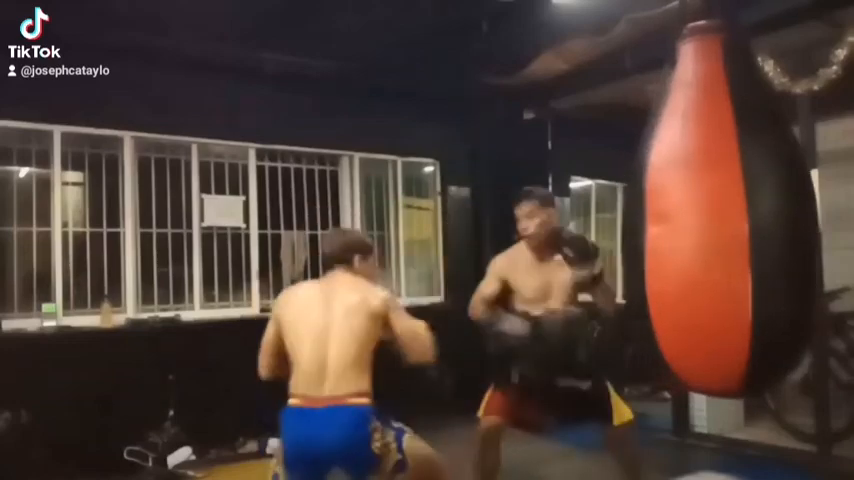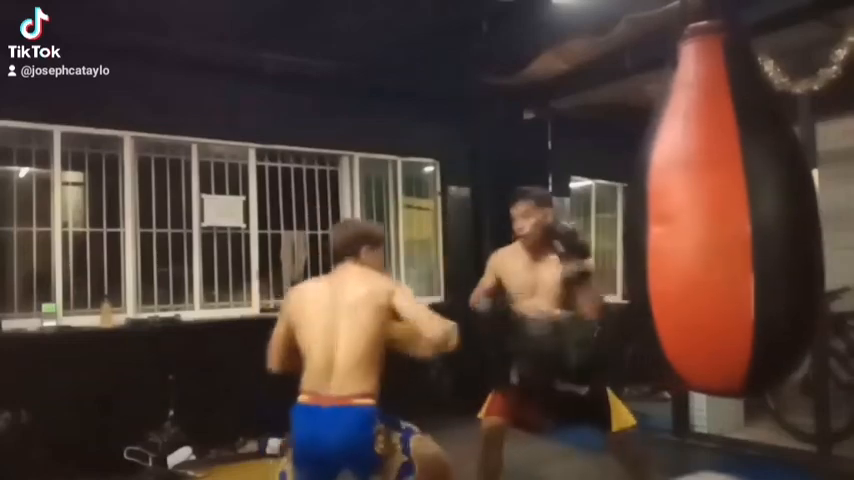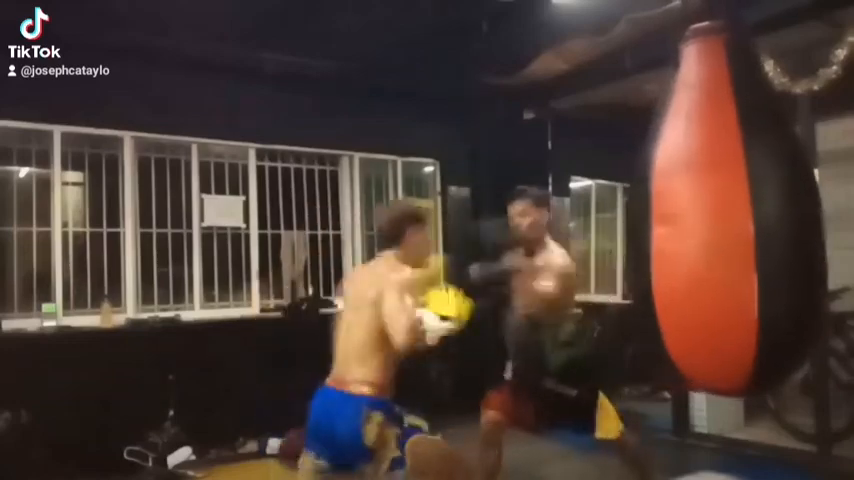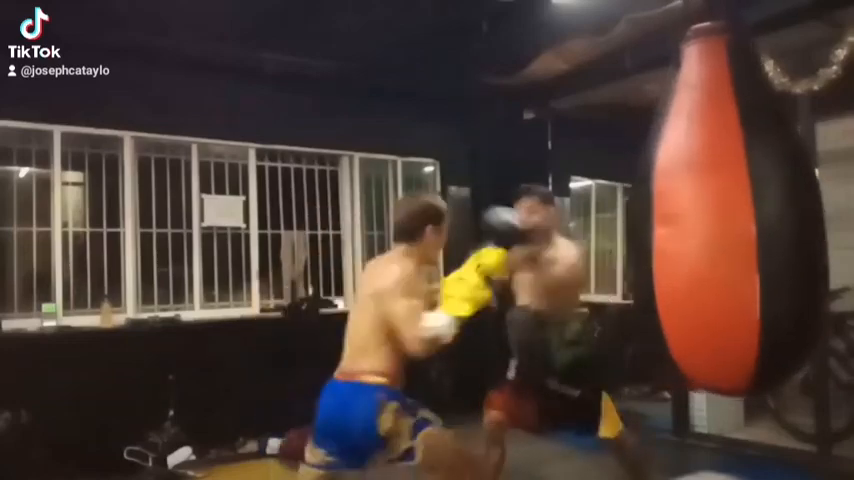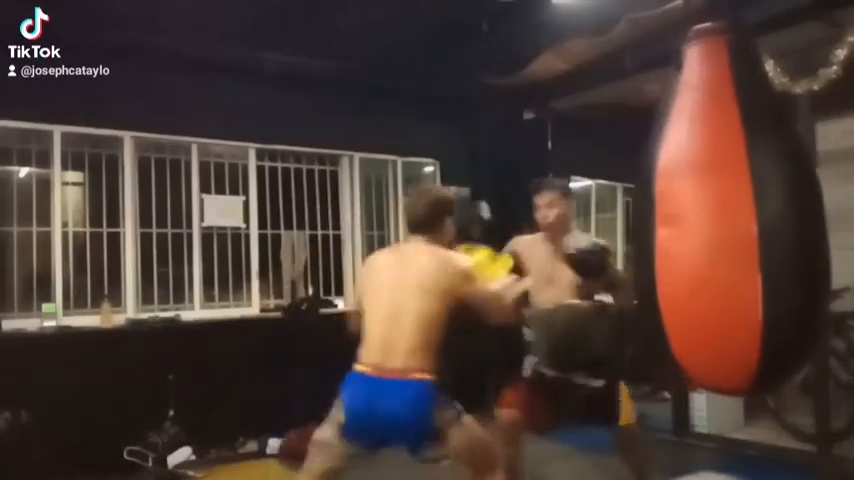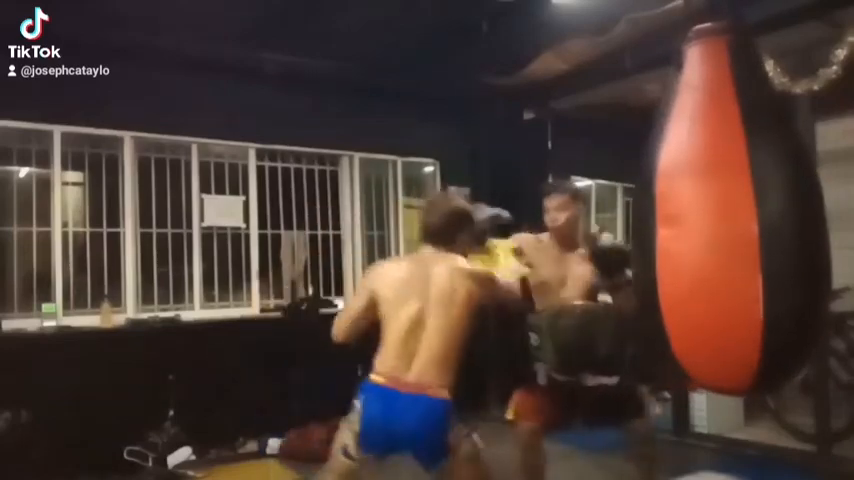
dt=0.1s
person 1, frame 1
right shoulder: (506, 262)
left elbow: (609, 308)
right elbow: (477, 307)
left wrist: (594, 276)
right wrist: (501, 322)
left knee: (617, 425)
right knee: (489, 427)
person 1, frame 2
left shoulder: (570, 259)
right shoulder: (502, 259)
left elbow: (593, 314)
right elbow: (478, 298)
left wrist: (581, 274)
right wrist: (487, 310)
left knee: (617, 431)
right knee: (491, 429)
person 1, frame 3
left shoulder: (559, 260)
right shoulder: (516, 254)
left elbow: (540, 304)
left wrist: (517, 270)
right hip: (525, 356)
right knee: (491, 425)
person 1, frame 4
left shoulder: (569, 253)
right shoulder: (515, 253)
left elbow: (561, 292)
left wrist: (532, 258)
right hip: (528, 355)
left knee: (610, 432)
right knee: (494, 424)
person 1, frame 5
left shoulder: (589, 247)
right shoulder: (522, 245)
left elbow: (625, 299)
left wrist: (604, 271)
left hip: (582, 346)
left knee: (624, 426)
right knee: (509, 421)
person 1, frame 6
right shoulder: (528, 244)
left elbow: (628, 306)
left wrist: (620, 278)
left hip: (592, 349)
right hip: (552, 353)
left knee: (637, 427)
right knee: (528, 429)
person 2, frame 1
left shoulder: (288, 297)
right shoulder: (376, 296)
left elbow: (266, 369)
right elbow: (425, 353)
right wrist: (419, 327)
left hip: (299, 424)
right hip: (352, 422)
person 2, frame 2
left shoulder: (300, 293)
right shoulder: (386, 288)
left elbow: (276, 363)
right elbow: (439, 337)
left hip: (308, 423)
right hip: (357, 424)
person 2, frame 3
left shoulder: (360, 275)
right shoulder: (397, 278)
right elbow: (405, 338)
right wrist: (427, 323)
left hip: (326, 405)
right hip: (363, 413)
person 2, frame 4
left shoulder: (377, 267)
right shoulder: (401, 273)
right elbow: (419, 344)
right wrist: (447, 320)
left hip: (338, 398)
right hip: (376, 402)
person 2, frame 5
left shoulder: (374, 262)
right shoulder: (452, 265)
right elbow: (504, 312)
right wrist: (510, 287)
left hip: (362, 389)
right hip: (414, 398)
person 2, frame 6
left shoulder: (383, 272)
right shoulder: (472, 275)
left elbow: (341, 333)
right elbow: (509, 294)
left hip: (377, 401)
right hip: (428, 414)
